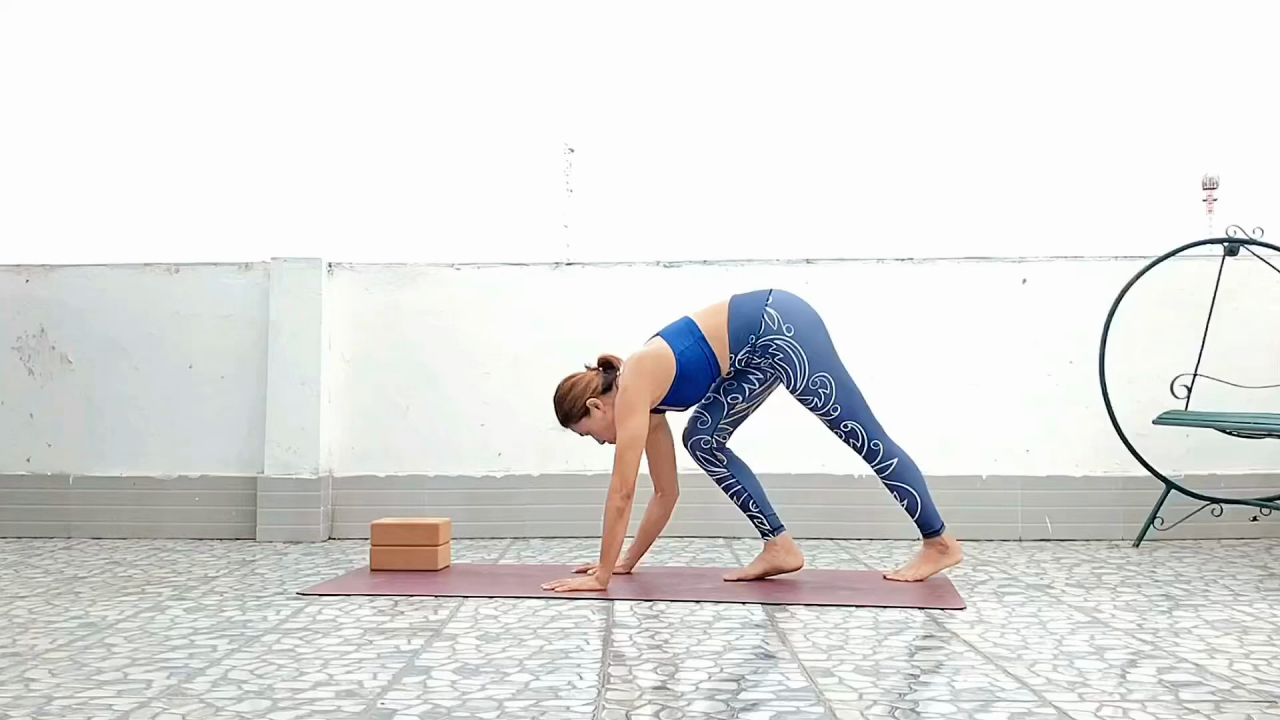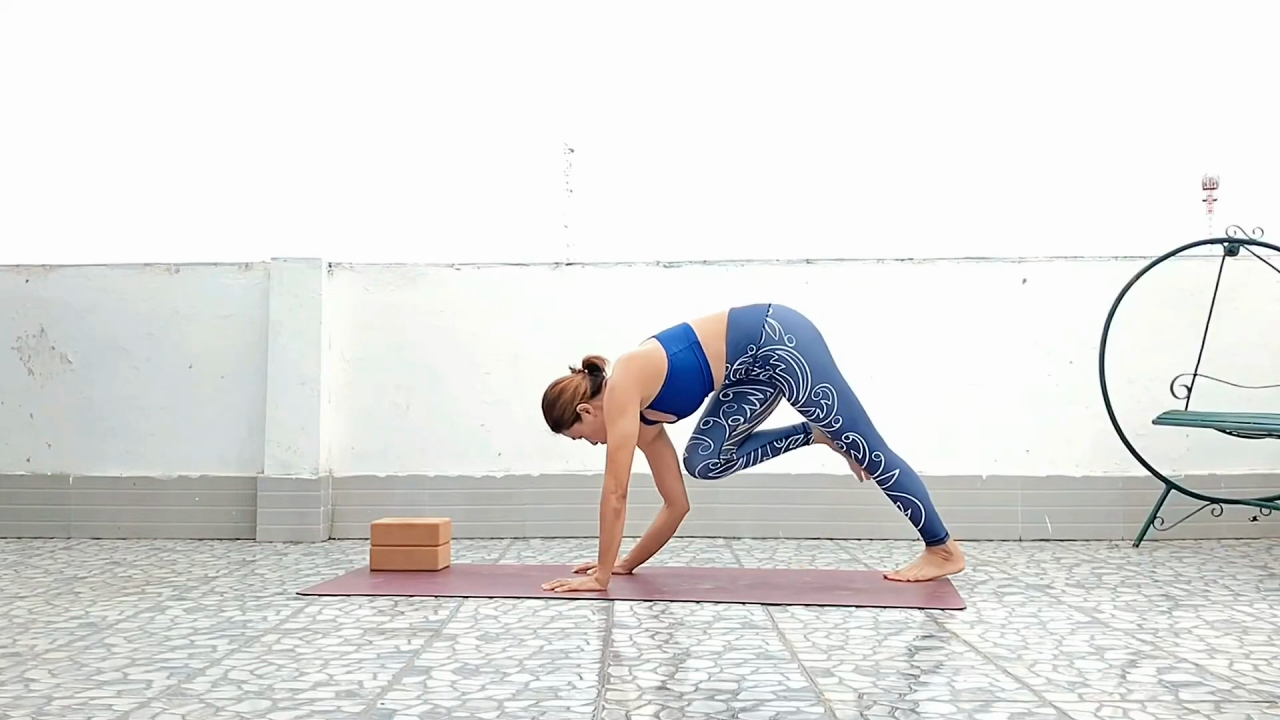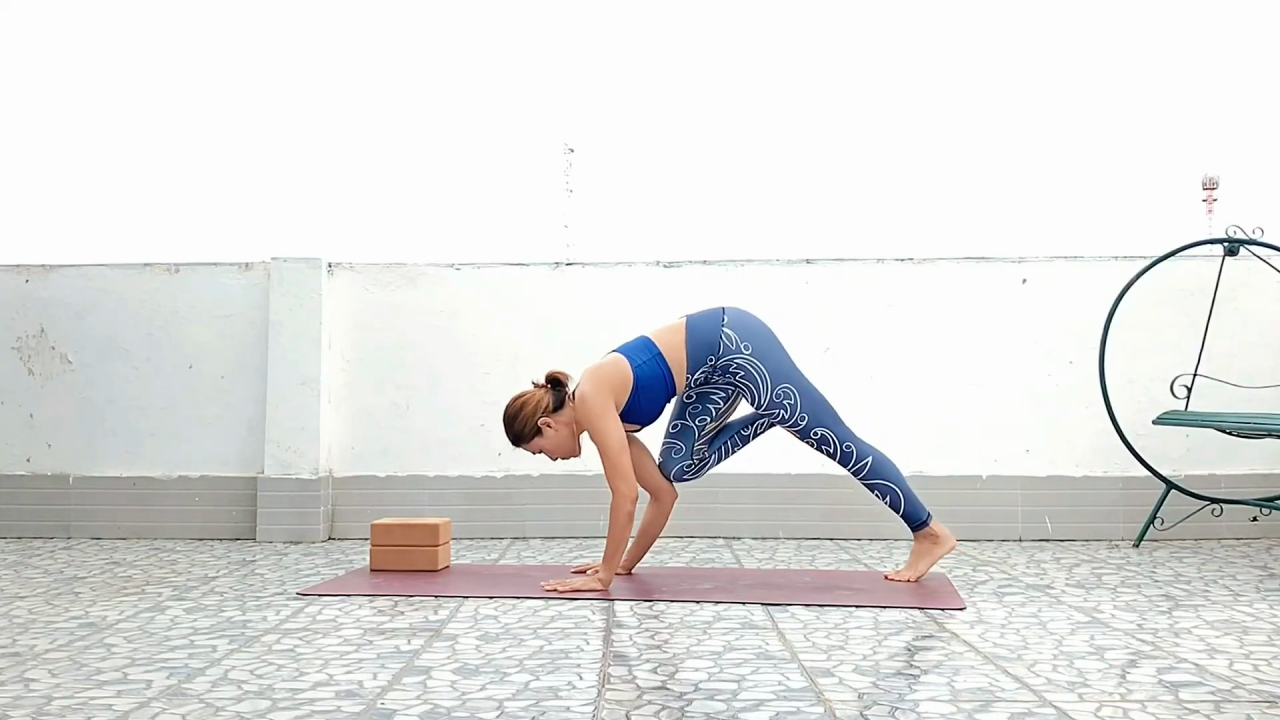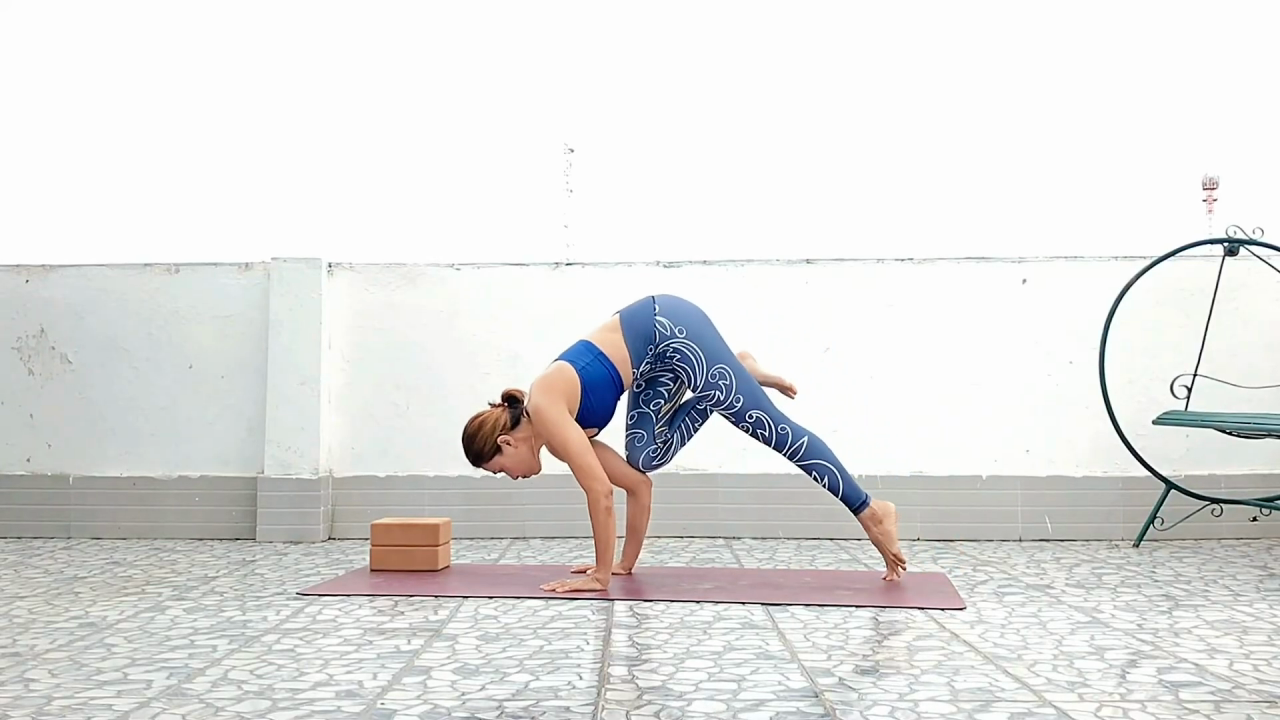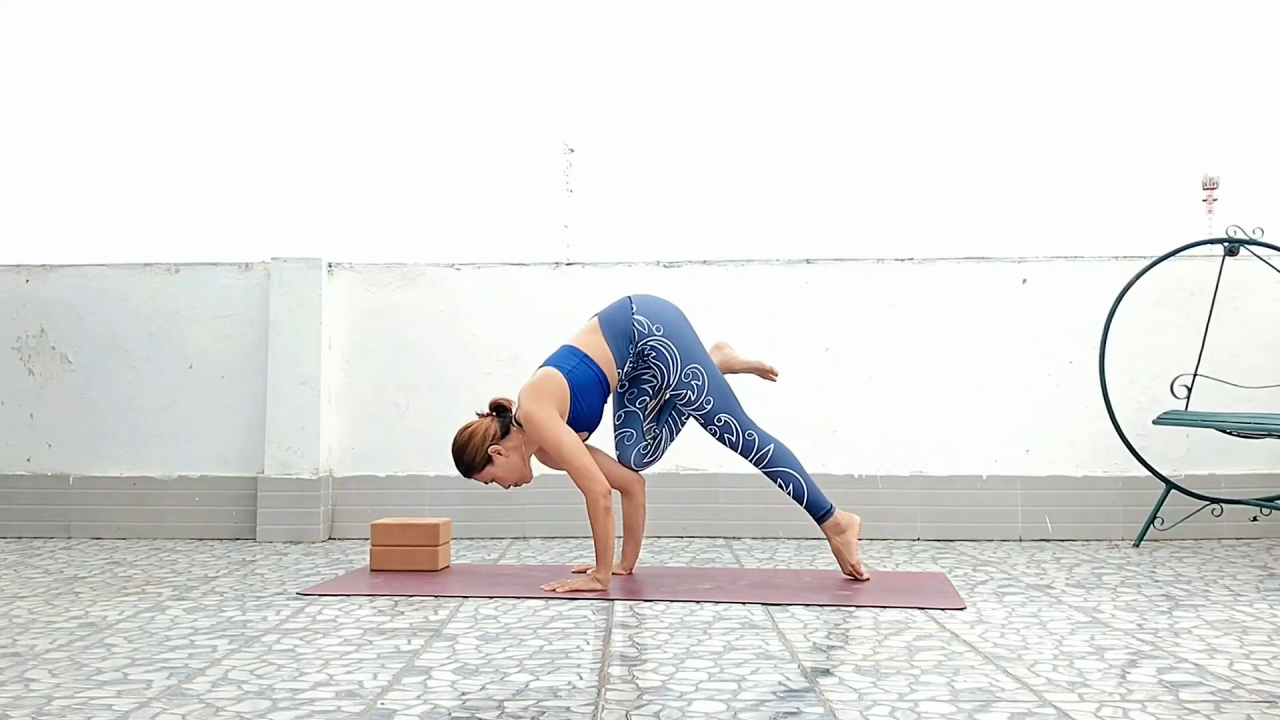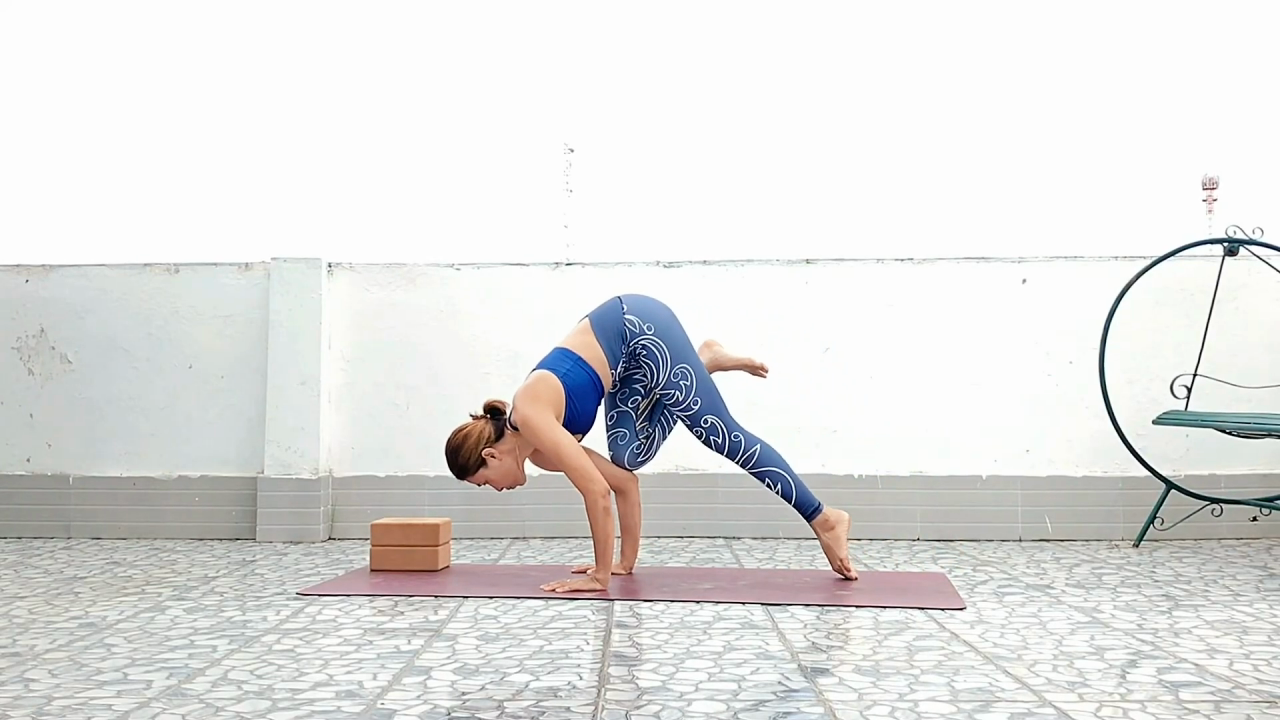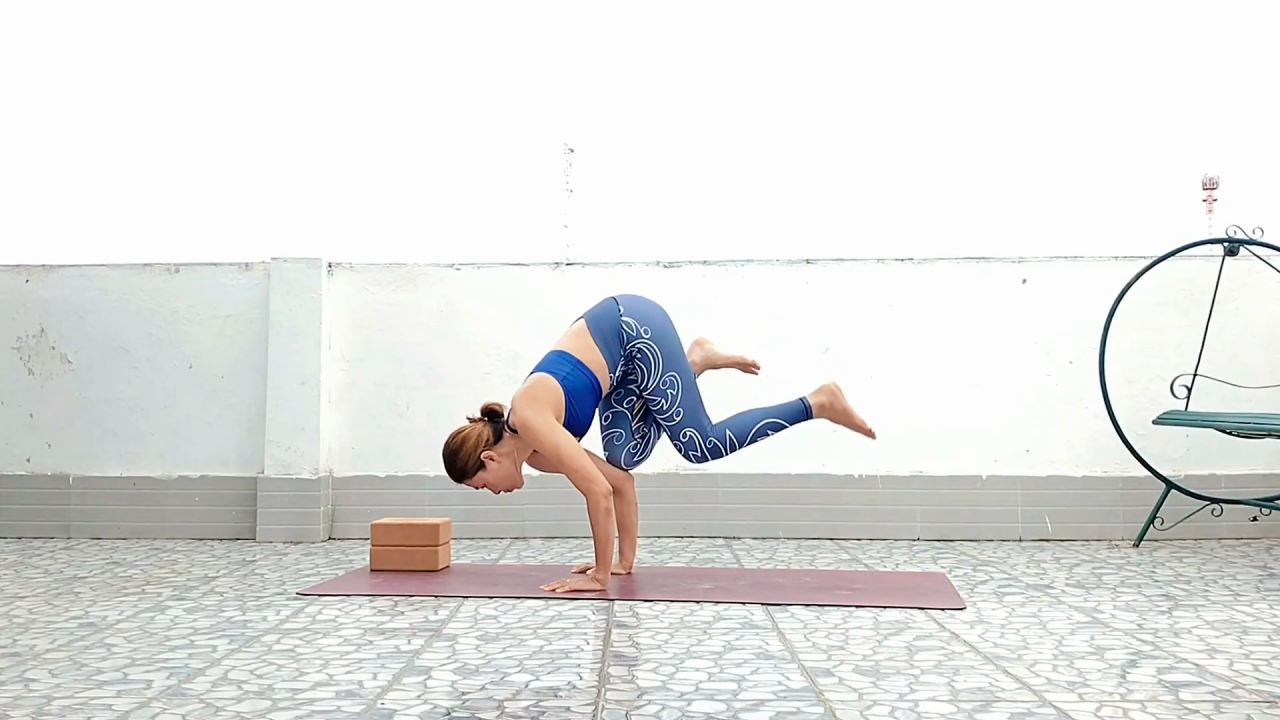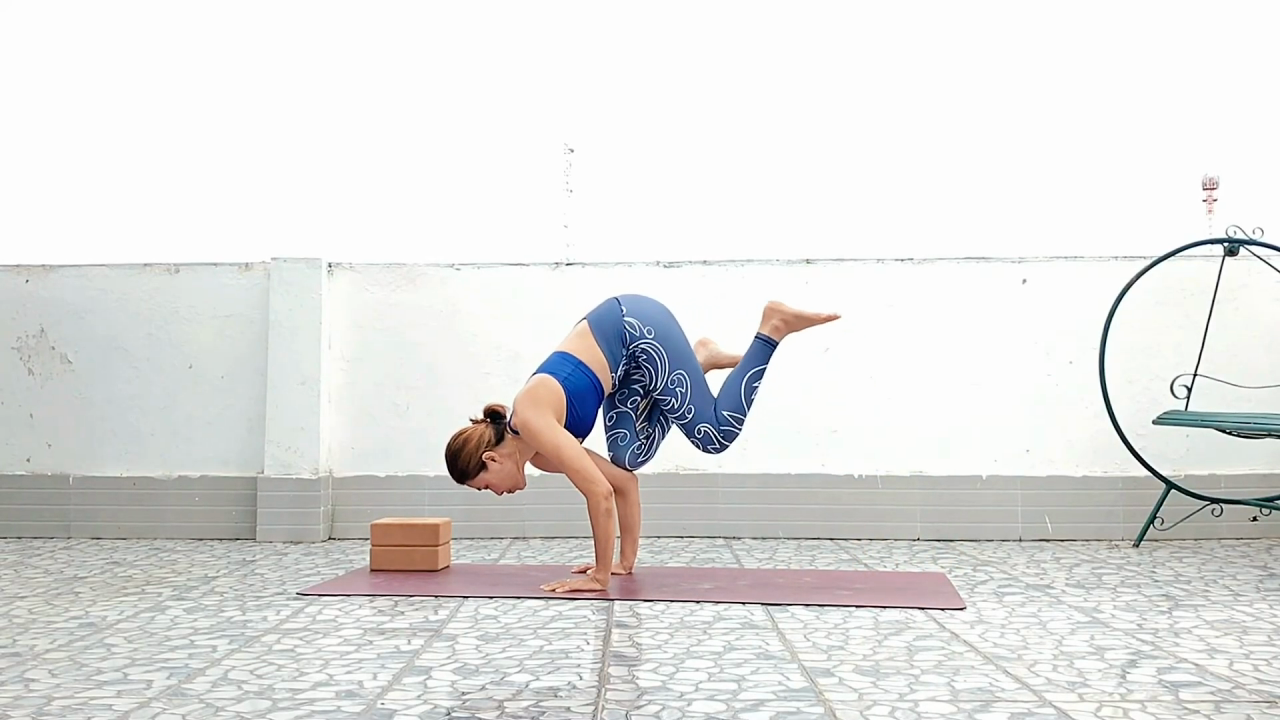
dt=0.7s
person 1, frame 1
left shoulder: (632, 389)
right shoulder: (647, 399)
left elbow: (622, 493)
right elbow: (666, 493)
left wrist: (602, 576)
right wrist: (626, 563)
left hip: (778, 326)
right hip: (761, 341)
left knee: (863, 436)
right knee: (702, 441)
left ankle: (939, 544)
right ankle: (778, 546)
person 1, frame 2
left shoulder: (621, 390)
right shoulder: (643, 416)
left elbow: (615, 494)
right elbow: (676, 504)
left wrist: (601, 576)
right wrist: (627, 563)
left hip: (775, 338)
right hip: (758, 356)
left knee: (864, 448)
right knee: (705, 461)
left ankle: (943, 549)
right ankle: (819, 432)
person 1, frame 3
left shoulder: (591, 399)
right shoulder: (608, 417)
left elbow: (626, 495)
right elbow: (663, 492)
left wrist: (605, 574)
right wrist: (624, 564)
left hip: (731, 342)
right hip: (715, 363)
left knee: (835, 440)
right knee: (679, 465)
left ankle: (928, 533)
right ankle: (775, 413)
person 1, frame 4
left shoulder: (543, 409)
right shoulder: (562, 428)
left elbow: (601, 492)
right elbow: (638, 484)
left wrist: (601, 575)
right wrist: (624, 563)
left hip: (667, 327)
right hip: (656, 350)
left knee: (770, 427)
right knee: (645, 459)
left ankle: (871, 512)
right ankle: (738, 375)
person 1, frame 5
left shoulder: (534, 416)
right shoulder: (546, 446)
left elbow: (598, 492)
right elbow: (628, 481)
left wrist: (601, 575)
right wrist: (625, 562)
left hip: (648, 327)
right hip: (637, 350)
left knee: (736, 432)
right knee: (635, 459)
left ankle: (834, 522)
right ankle: (712, 365)
person 1, frame 6
left shoulder: (530, 419)
right shoulder: (540, 449)
left elbow: (596, 491)
right elbow: (622, 481)
left wrist: (601, 575)
right wrist: (625, 561)
left hip: (636, 326)
right hip: (627, 350)
left knee: (720, 433)
right knee: (629, 459)
left ankle: (823, 519)
right ankle: (701, 363)
person 1, frame 7
left shoulder: (529, 420)
right shoulder: (537, 450)
left elbow: (599, 493)
right elbow: (618, 481)
left wrist: (600, 575)
right wrist: (623, 561)
left hip: (631, 327)
right hip: (622, 350)
left knee: (700, 443)
right knee: (623, 459)
left ankle: (818, 403)
right ankle: (694, 361)
person 1, frame 8
left shoulder: (531, 422)
right shoulder: (539, 451)
left elbow: (600, 493)
right elbow: (621, 481)
left wrist: (601, 575)
right wrist: (624, 561)
left hip: (634, 326)
right hip: (624, 350)
left knee: (714, 432)
right knee: (627, 459)
left ankle: (772, 327)
right ankle: (697, 361)
